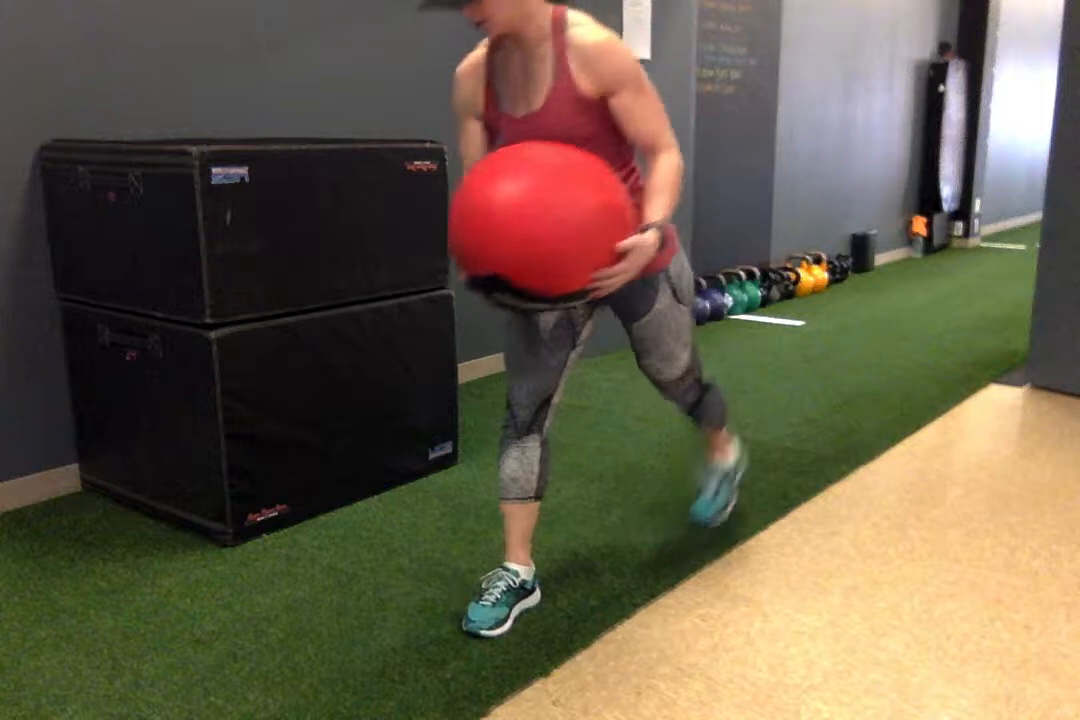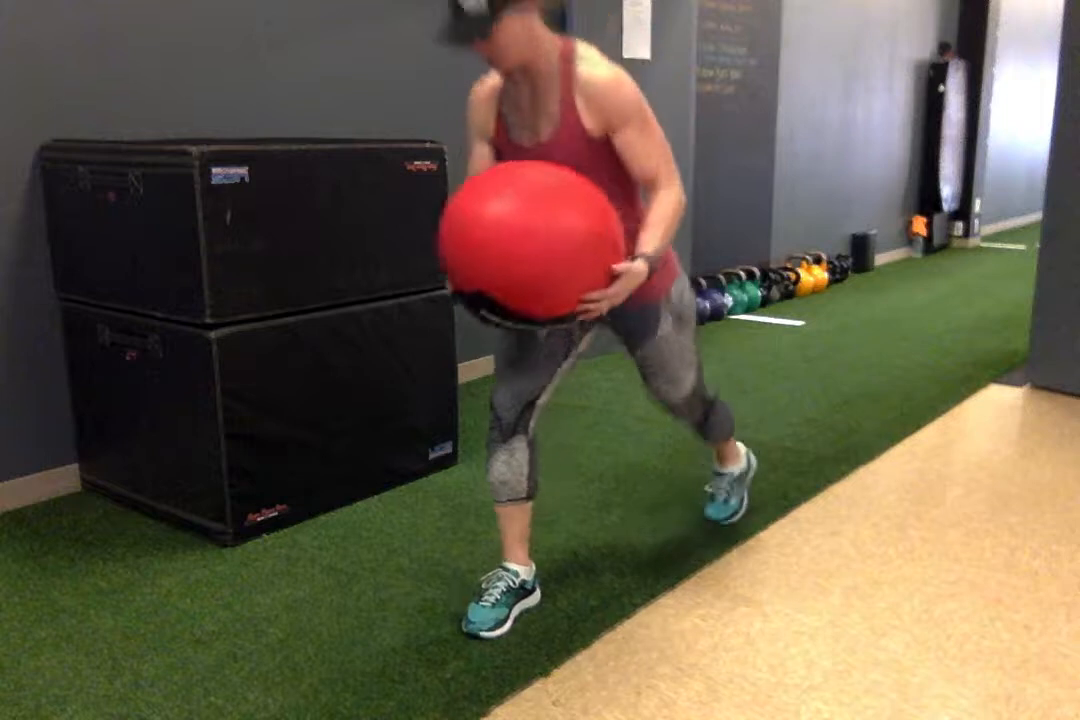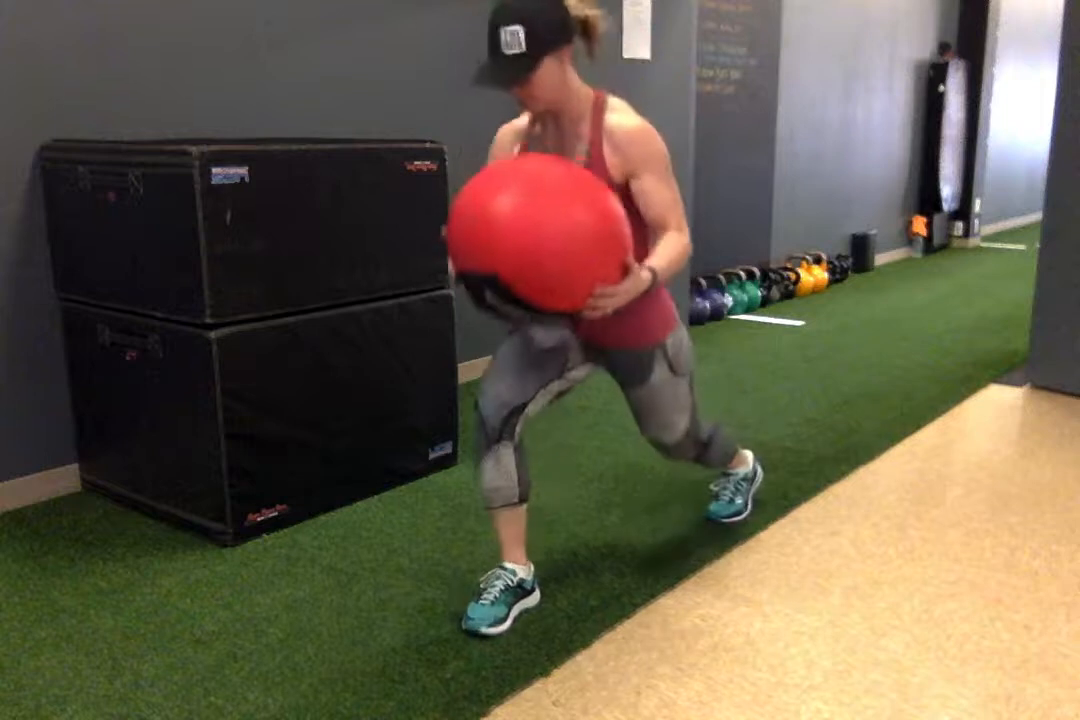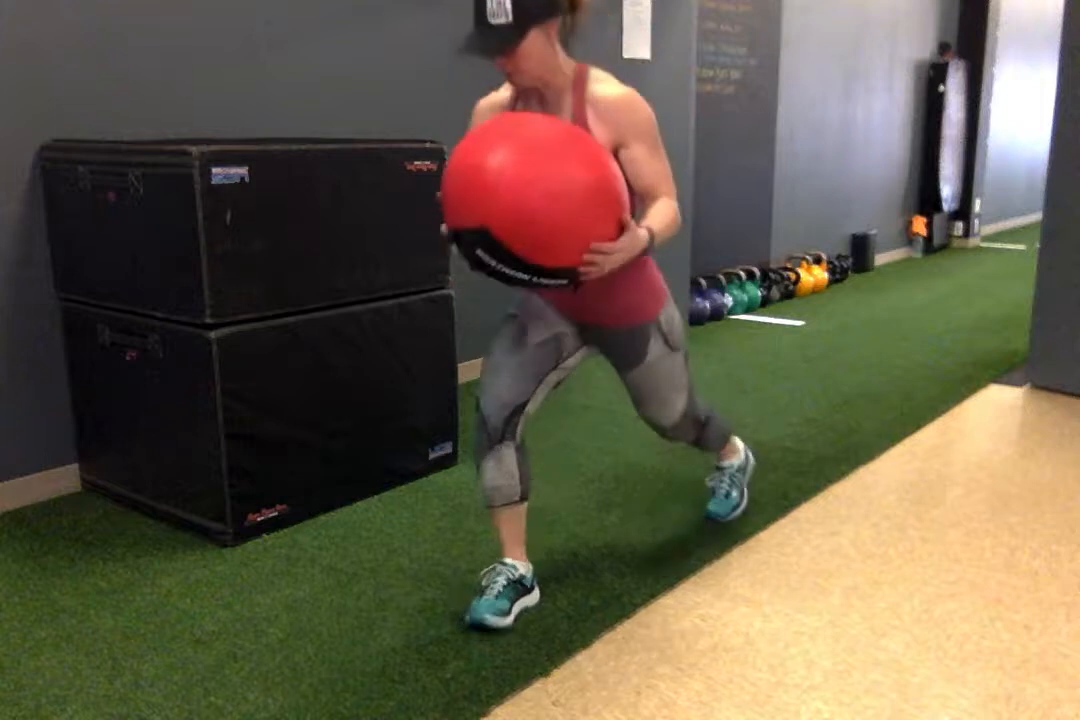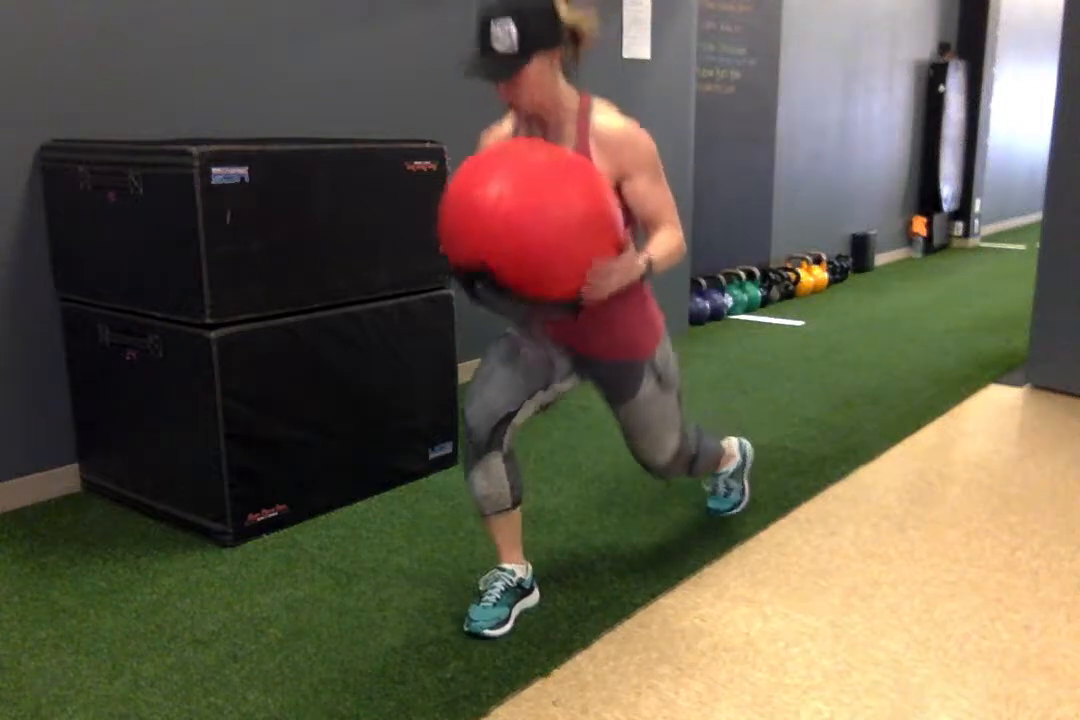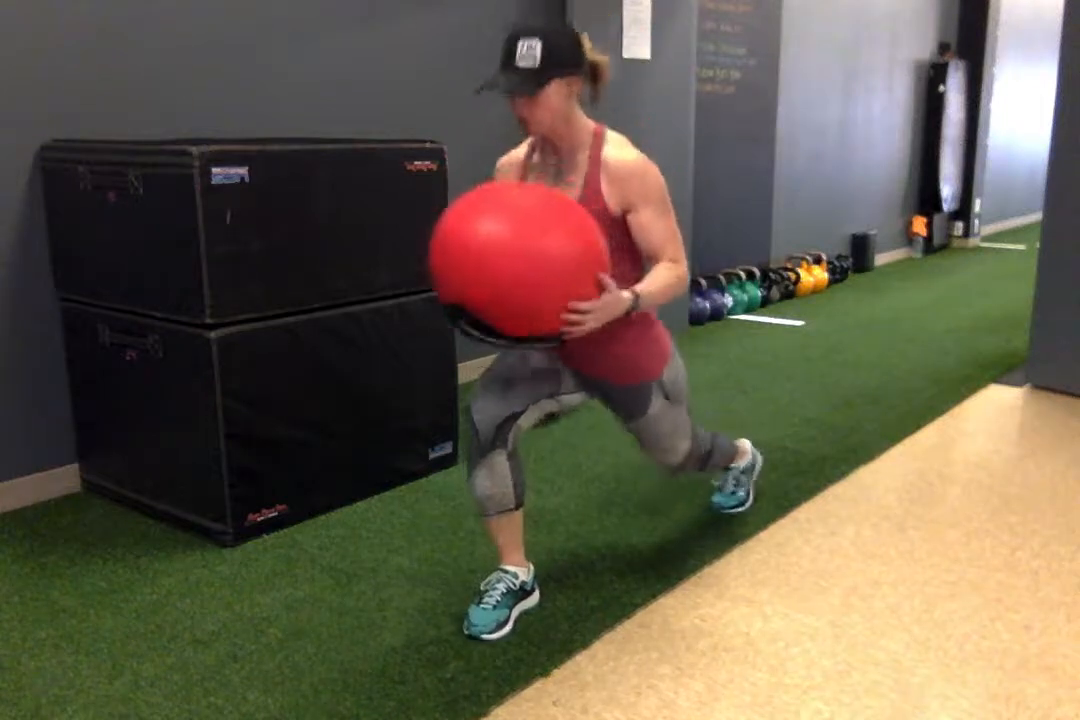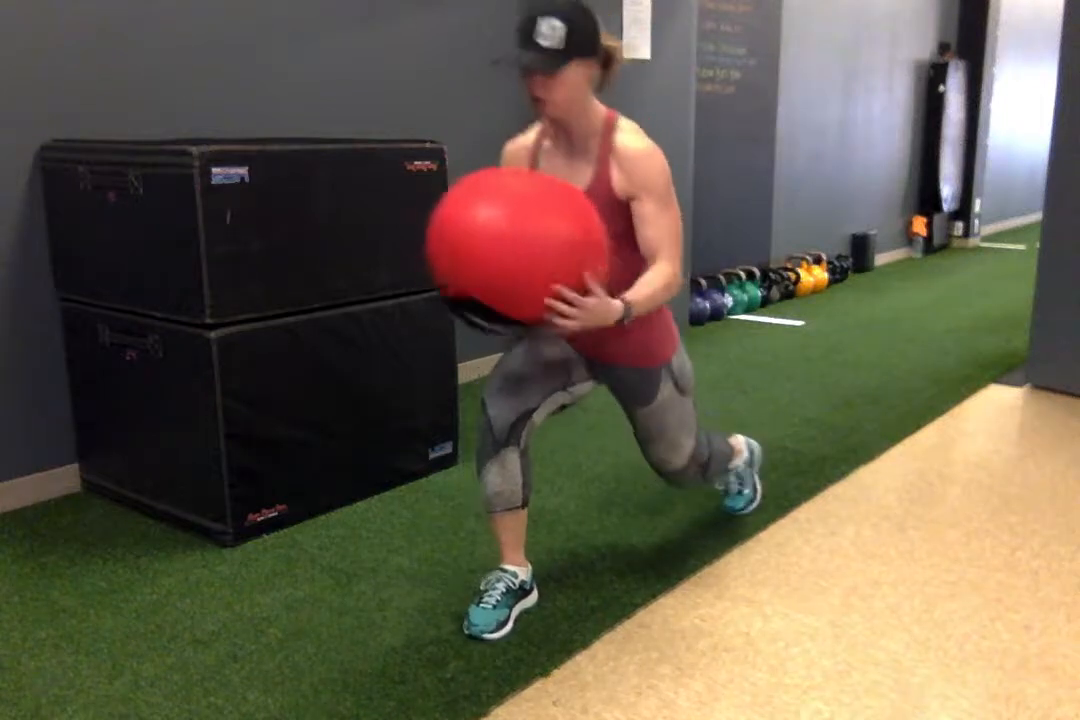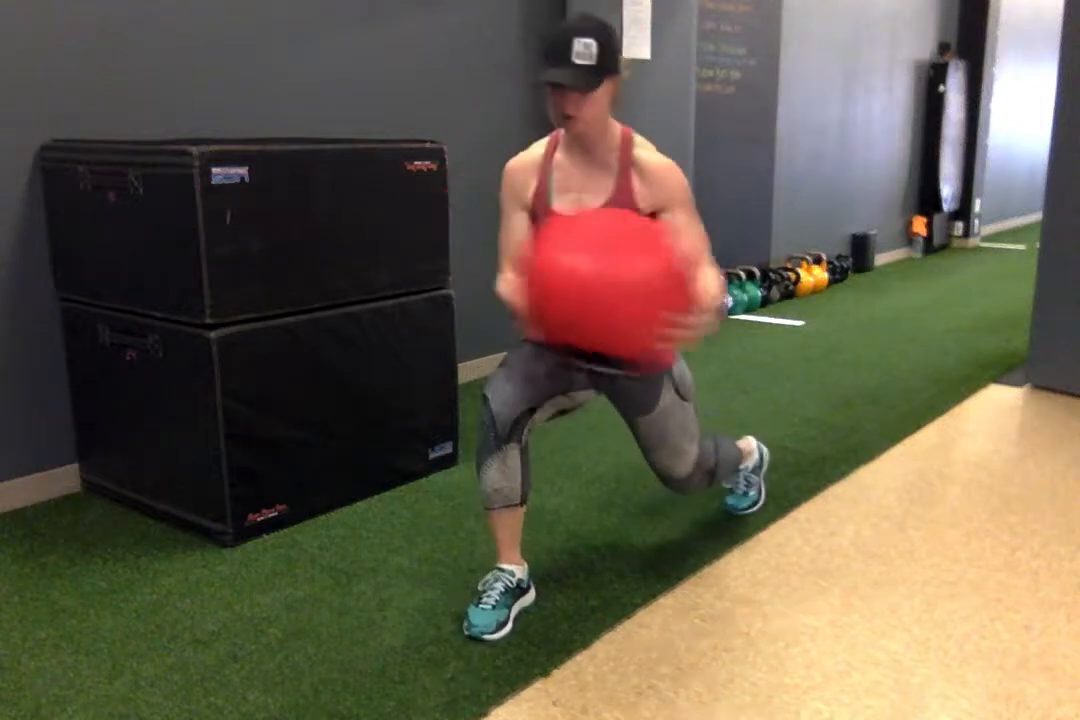
dt=0.2s
person 1, frame 1
right shoulder: (473, 76)
left elbow: (664, 151)
left wrist: (651, 233)
left hip: (635, 257)
left knee: (675, 378)
right knee: (527, 408)
left ankle: (724, 452)
right ankle: (516, 572)
person 1, frame 2
left shoulder: (600, 84)
right shoulder: (486, 100)
left elbow: (667, 186)
left wrist: (642, 263)
left hip: (638, 277)
left knee: (681, 396)
right knee: (510, 410)
left ankle: (732, 460)
right ankle: (516, 572)
person 1, frame 3
left shoulder: (627, 134)
right shoulder: (511, 139)
left elbow: (676, 236)
left wrist: (644, 279)
left hip: (638, 323)
right hip: (557, 316)
left knee: (674, 437)
right knee: (494, 414)
left ankle: (740, 468)
right ankle: (514, 574)
person 1, frame 4
left shoulder: (613, 103)
right shoulder: (490, 112)
left elbow: (666, 204)
left wrist: (637, 239)
left hip: (628, 303)
right hip: (548, 300)
left knee: (672, 418)
right knee: (494, 415)
left ankle: (733, 456)
right ankle: (514, 571)
person 1, frame 5
left shoulder: (617, 137)
right shoulder: (498, 141)
left elbow: (671, 234)
left wrist: (635, 267)
left hip: (623, 334)
right hip: (542, 327)
left knee: (661, 455)
right knee: (481, 424)
left ankle: (729, 456)
right ankle: (513, 573)
person 1, frame 6
left shoulder: (625, 168)
right shoulder: (511, 167)
left elbow: (674, 268)
left wrist: (623, 303)
left hip: (629, 354)
right hip: (550, 345)
left knee: (675, 453)
right knee: (485, 423)
left ankle: (740, 458)
right ankle: (514, 576)
person 1, frame 7
left shoulder: (635, 155)
right shoulder: (519, 153)
left elbow: (667, 270)
left wrist: (614, 311)
left hip: (637, 341)
right hip: (556, 333)
left knee: (676, 462)
right knee: (499, 418)
left ankle: (738, 456)
right ankle: (513, 576)
person 1, frame 8
left shoulder: (653, 171)
right shoulder: (524, 170)
left elbow: (702, 269)
right elbow: (511, 271)
left wrist: (703, 313)
right wrist: (527, 309)
right hip: (559, 344)
left knee: (683, 471)
right knee: (499, 413)
left ankle: (747, 456)
right ankle: (510, 574)
